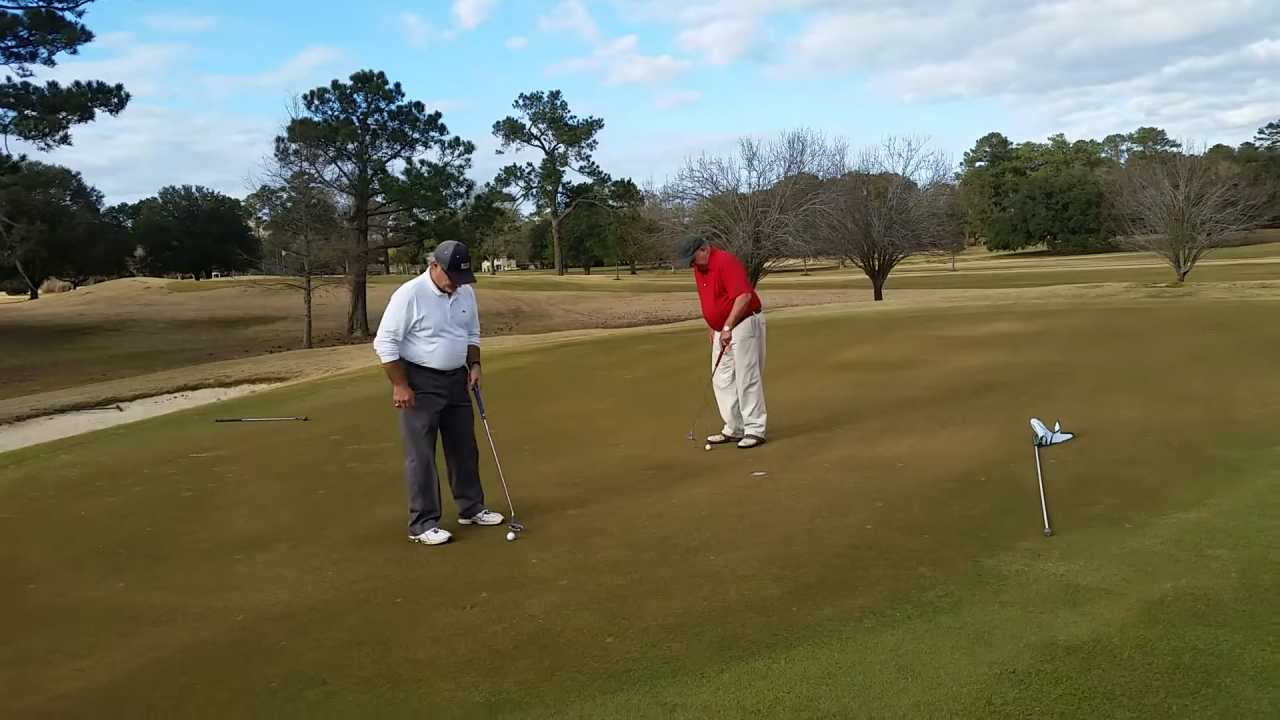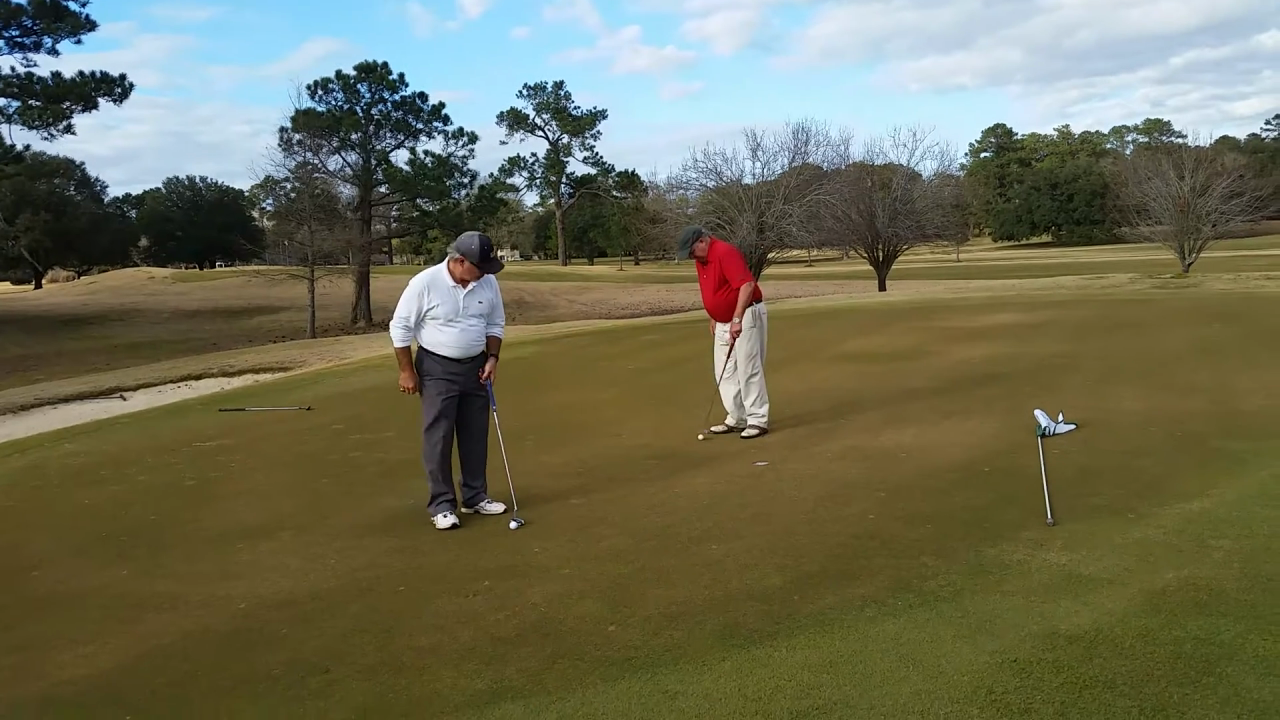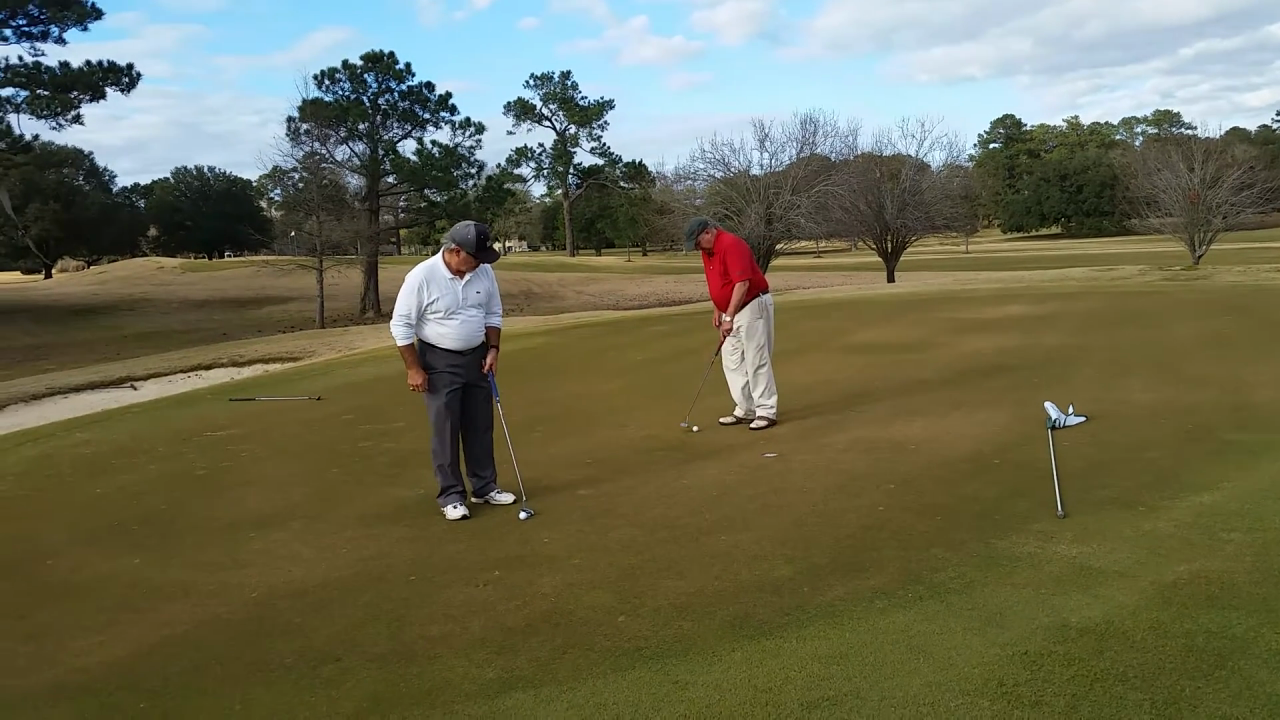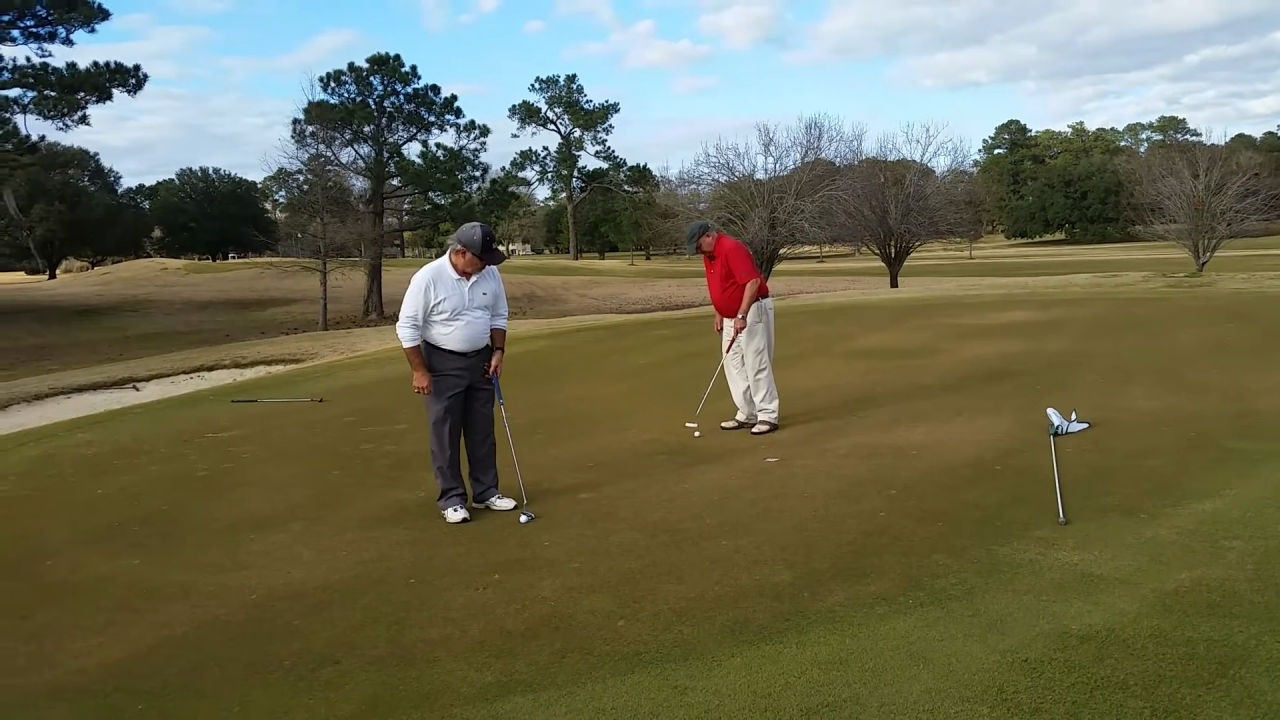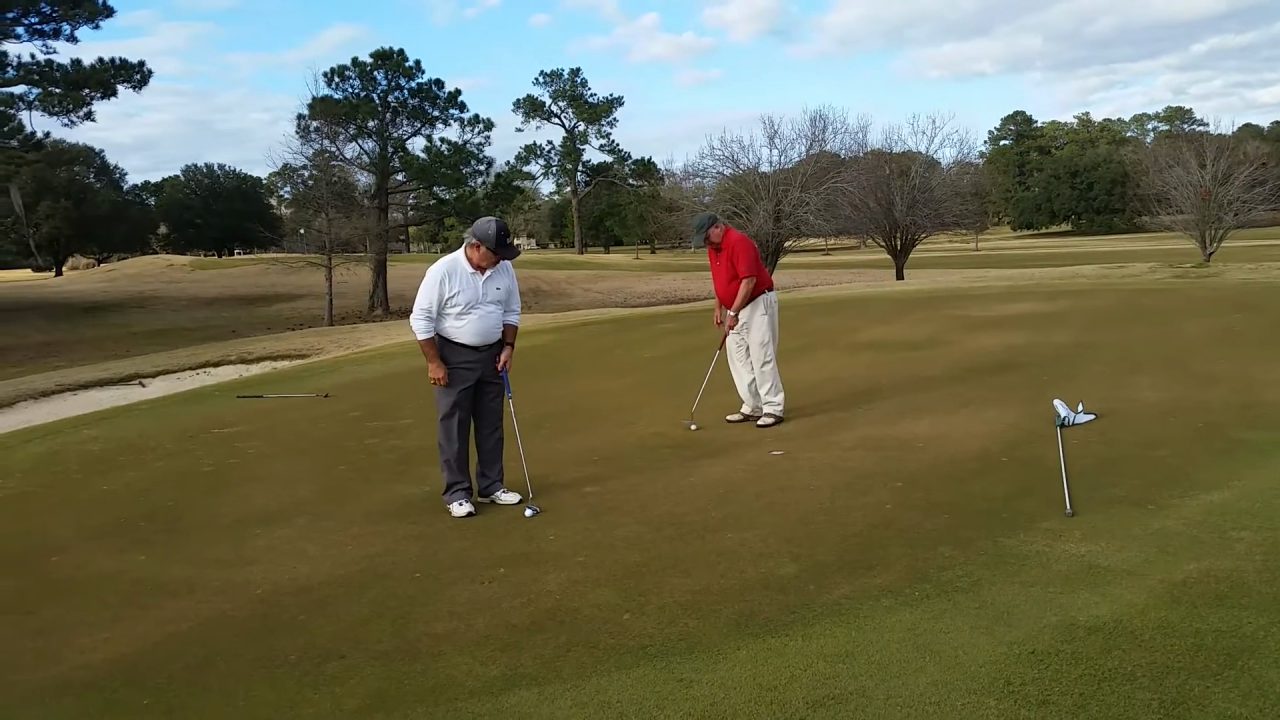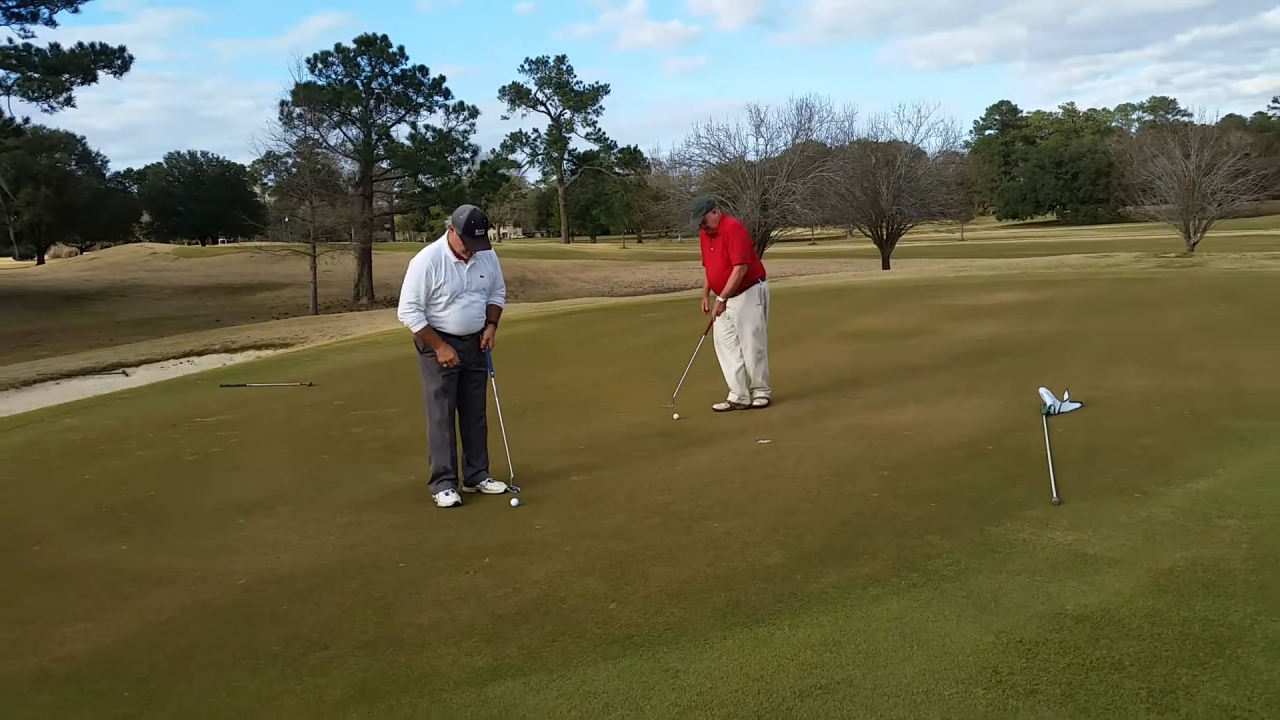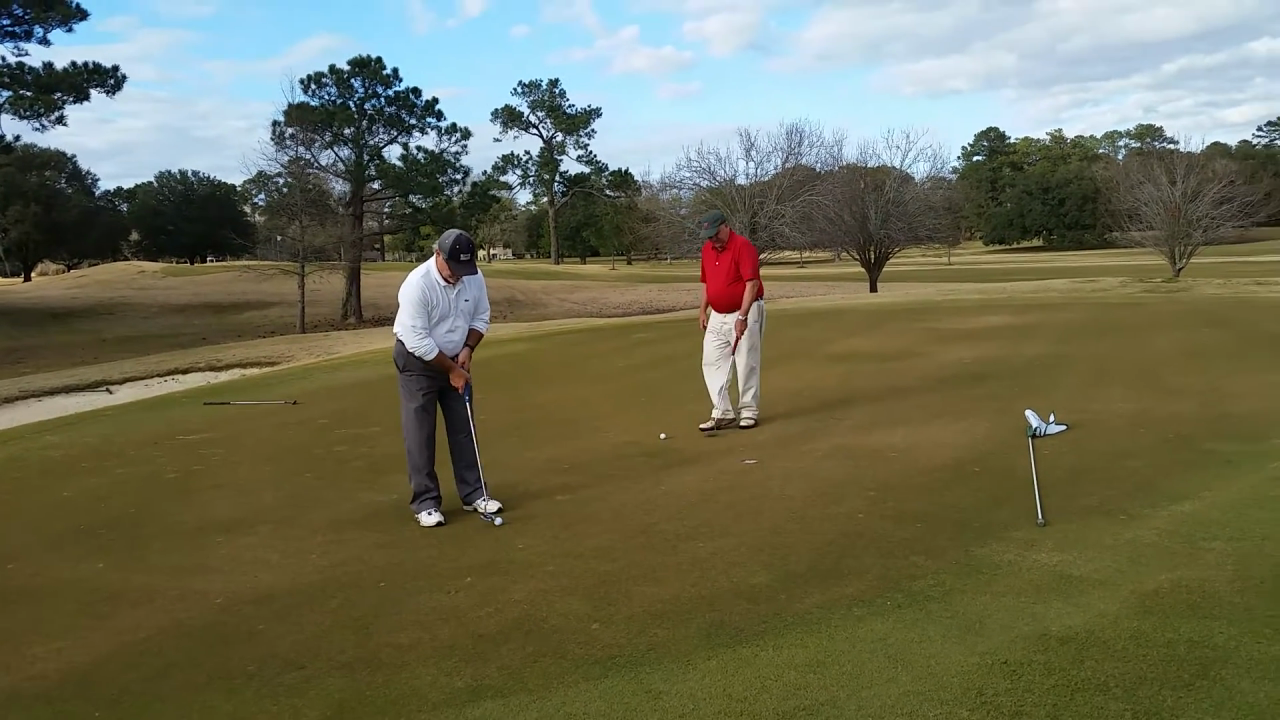
dt=0.5s
person 1, frame 1
left shoulder: (466, 293)
right shoulder: (410, 295)
left elbow: (471, 333)
right elbow: (385, 342)
left wrist: (474, 365)
right wrist: (400, 385)
left hip: (455, 379)
right hip: (420, 381)
left knee: (464, 446)
right knee: (421, 454)
left ankle: (471, 507)
right ankle: (423, 523)
person 1, frame 2
left shoulder: (488, 283)
right shoulder: (425, 283)
left elbow: (495, 324)
right elbow: (401, 328)
left wrist: (492, 359)
right wrist: (406, 371)
left hip: (474, 367)
right hip: (437, 368)
left knee: (475, 434)
right knee: (438, 436)
left ankle: (474, 496)
right ankle: (442, 504)
person 1, frame 3
left shoulder: (484, 272)
right shoulder: (421, 277)
left elbow: (493, 313)
right elbow: (401, 325)
left wrist: (492, 349)
right wrist: (414, 368)
left hip: (476, 358)
right hip: (439, 362)
left knee: (481, 425)
right knee: (445, 429)
left ankle: (484, 486)
right ankle: (451, 495)
person 1, frame 4
left shoulder: (490, 274)
right shoulder: (428, 278)
left elbow: (498, 316)
right elbow: (407, 327)
left wrist: (498, 351)
right wrist: (419, 370)
left hip: (480, 360)
right hip: (443, 364)
left knee: (483, 430)
right knee: (445, 433)
left ankle: (486, 491)
right ankle: (451, 498)
person 1, frame 5
left shoulder: (504, 269)
right shoulder: (443, 271)
left elbow: (511, 312)
right elbow: (421, 319)
left wrist: (508, 347)
right wrist: (434, 362)
left hip: (491, 355)
right hip: (454, 357)
left knee: (491, 423)
right knee: (453, 426)
left ankle: (491, 485)
right ankle: (457, 492)
person 1, frame 6
left shoulder: (487, 256)
right shoulder: (427, 261)
left elbow: (496, 293)
right elbow: (409, 311)
left wrist: (491, 325)
right wrist: (440, 347)
left hip: (474, 343)
right hip: (439, 345)
left knee: (475, 412)
right knee: (441, 415)
left ankle: (476, 475)
right ankle: (443, 482)
person 1, frame 7
left shoulder: (474, 278)
right shoulder: (417, 284)
left elbow: (480, 318)
right elbow: (417, 341)
left wrist: (467, 349)
right wrist: (451, 370)
left hip: (456, 360)
right hip: (418, 361)
left knee: (463, 428)
right knee: (420, 433)
left ankle: (473, 493)
right ankle: (426, 502)
person 2, frame 1
left shoulder: (726, 262)
right shoulder: (700, 269)
left elbow: (744, 296)
left wrist: (727, 327)
right wrist: (713, 327)
left hip: (744, 326)
right hip: (723, 331)
left knee: (747, 379)
right knee: (723, 381)
left ankle: (755, 430)
right ankle: (734, 428)
person 2, frame 2
left shoulder: (726, 253)
right shoulder: (701, 259)
left elbow: (747, 285)
left wrist: (737, 319)
right wrist: (714, 318)
left hip: (746, 317)
right hip: (724, 322)
left knee: (748, 369)
right knee: (726, 371)
left ankle: (758, 420)
right ankle: (737, 418)
person 2, frame 3
left shoulder: (731, 245)
right shoulder: (708, 251)
left elbow: (742, 284)
left wrist: (728, 317)
right wrist: (718, 309)
left hip: (753, 307)
right hip: (732, 311)
left knee: (756, 360)
right knee: (733, 363)
left ankle: (766, 411)
right ankle: (745, 410)
person 2, frame 4
left shoulder: (732, 248)
right shoulder: (709, 254)
left elbow: (753, 282)
left wrist: (741, 316)
right wrist: (719, 313)
left hip: (752, 312)
right hip: (731, 317)
left knee: (757, 364)
right knee: (734, 366)
left ankle: (768, 416)
right ankle: (747, 414)
person 2, frame 5
left shoulder: (739, 241)
right shoulder: (713, 247)
left elbow: (749, 281)
left wrist: (733, 313)
right wrist: (719, 307)
left hip: (758, 304)
right hip: (736, 309)
left knee: (761, 356)
right knee: (738, 359)
left ankle: (773, 408)
right ankle: (752, 407)
person 2, frame 6
left shoulder: (734, 228)
right shoulder: (705, 234)
left elbow: (740, 268)
left wrist: (721, 298)
right wrist: (705, 294)
left hip: (749, 293)
right hip: (726, 297)
left knee: (752, 345)
right knee: (725, 346)
left ankle: (761, 391)
right ankle: (739, 395)
person 2, frame 7
left shoulder: (743, 246)
right shoulder: (707, 249)
left elbow: (752, 284)
left wrist: (742, 317)
right wrist: (703, 310)
left hip: (744, 314)
right hip: (717, 315)
left knee: (746, 363)
right knee: (712, 362)
left ankle: (749, 411)
right ankle: (722, 413)
